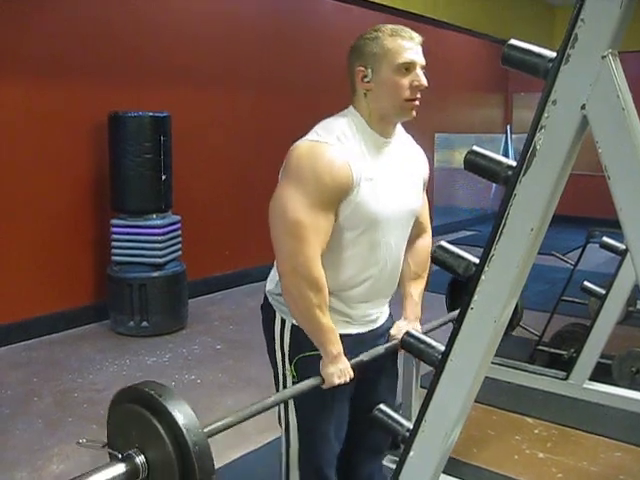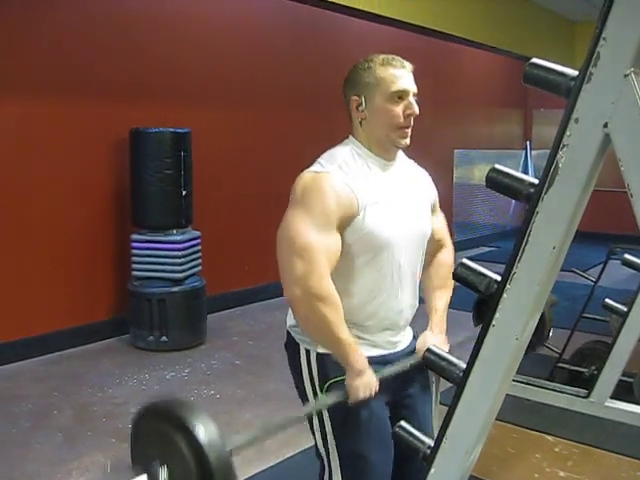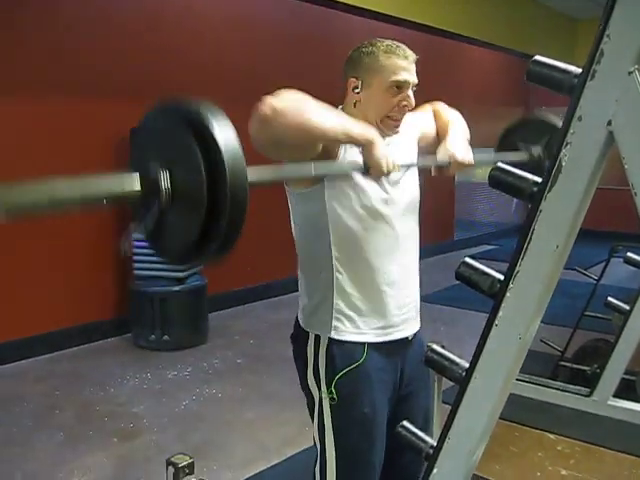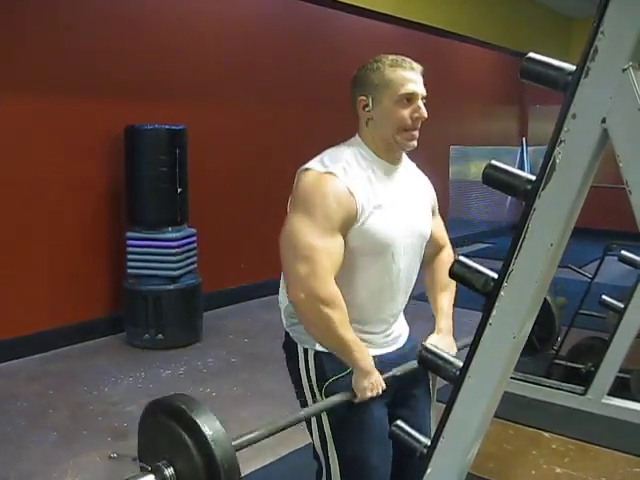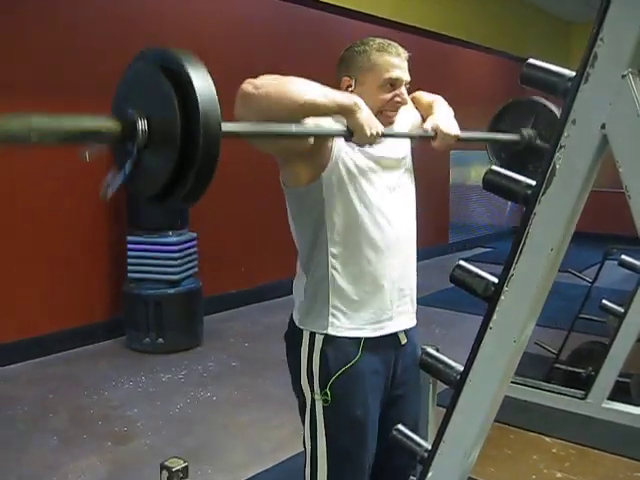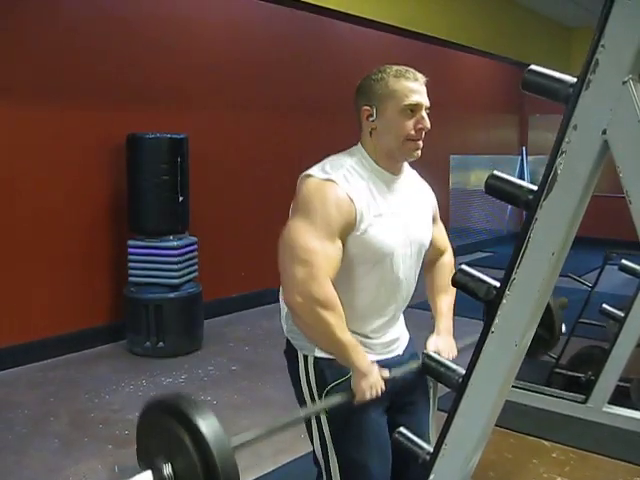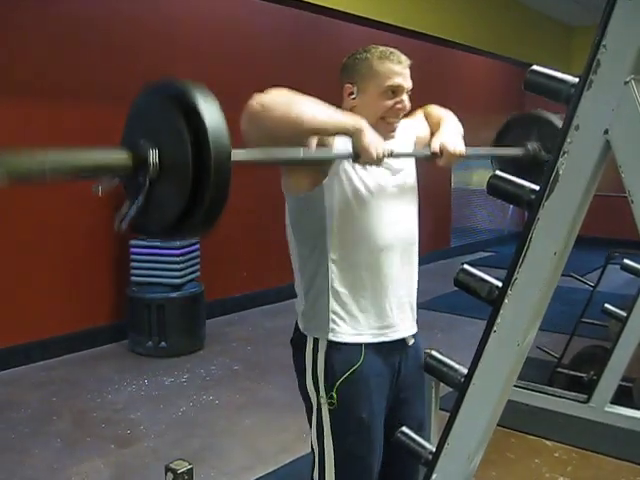
dt=0.7s
person 1, frame 1
left shoulder: (411, 153)
right shoulder: (322, 155)
left elbow: (419, 235)
right elbow: (298, 266)
left wrist: (411, 313)
right wrist: (330, 351)
left hip: (376, 325)
right hip: (310, 329)
person 1, frame 2
left shoulder: (418, 178)
right shoulder: (328, 184)
left elbow: (440, 249)
right elbow: (304, 285)
left wrist: (437, 325)
right wrist: (354, 364)
left hip: (401, 350)
right hip: (332, 357)
person 1, frame 3
left shoulder: (405, 132)
right shoulder: (323, 140)
left elbow: (443, 113)
right elbow: (272, 114)
left wrist: (457, 139)
right wrist: (366, 136)
left hip: (407, 334)
right hip: (344, 344)
person 1, frame 4
left shoulder: (418, 180)
right shoulder: (330, 182)
left elbow: (439, 251)
right elbow: (309, 290)
left wrist: (443, 326)
right wrist: (359, 365)
left hip: (397, 346)
right hip: (330, 355)
person 1, frame 5
left shoulder: (396, 130)
right shoulder: (317, 139)
left elbow: (427, 99)
right elbow: (257, 95)
left wrist: (441, 118)
right wrist: (352, 108)
left hip: (399, 332)
right hip: (337, 342)
person 1, frame 6
left shoulder: (419, 188)
right shoulder: (331, 189)
left elbow: (440, 255)
right elbow: (304, 294)
left wrist: (444, 325)
right wrist: (358, 365)
left hip: (397, 353)
right hip: (333, 362)
person 1, frame 7
left shoulder: (401, 138)
right shoulder: (319, 147)
left elbow: (439, 114)
right elbow: (261, 111)
left wrist: (450, 132)
right wrist: (355, 127)
left hip: (403, 338)
right hip: (342, 347)
